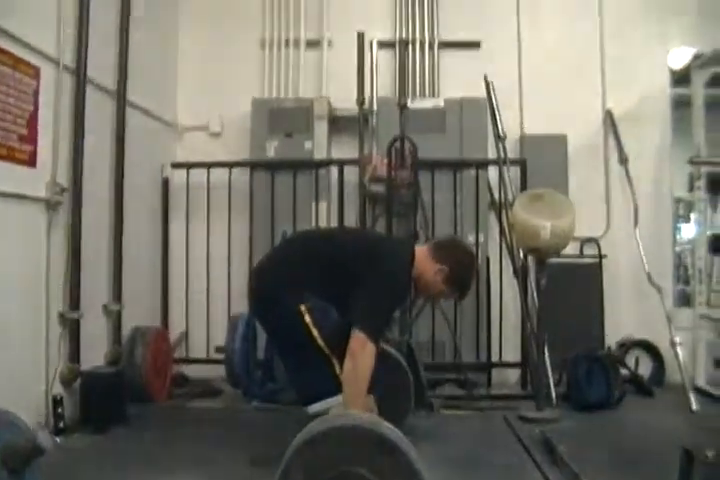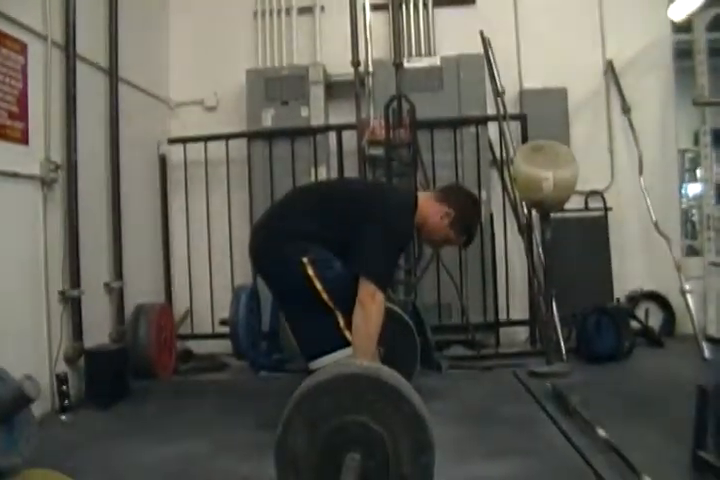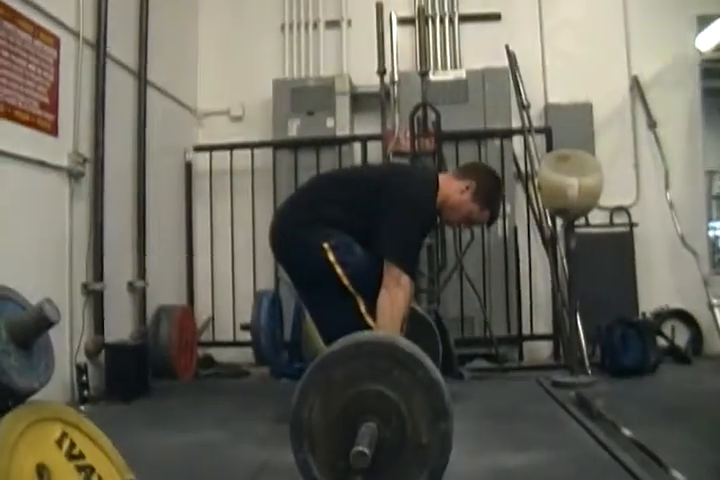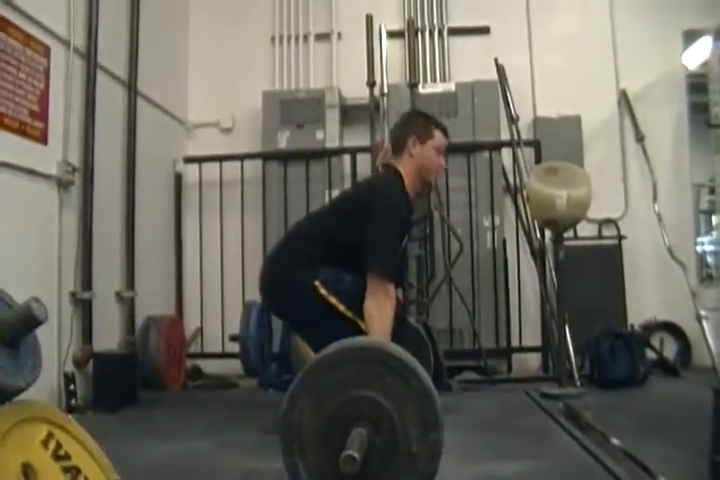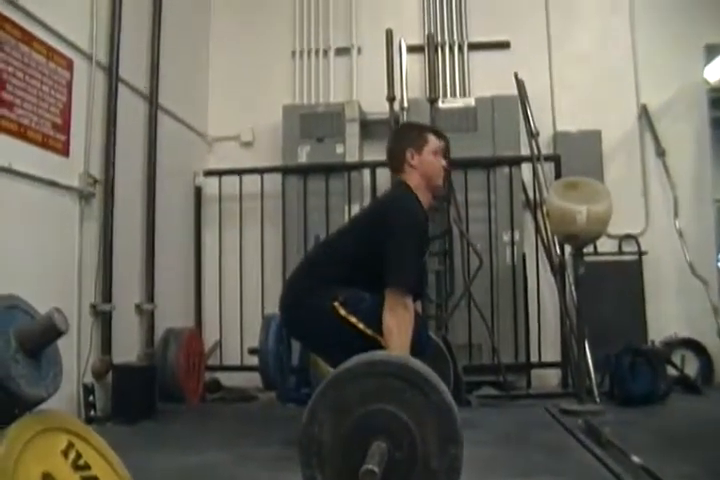
dt=1s
person 1, frame 1
left shoulder: (395, 259)
right shoulder: (392, 270)
left elbow: (360, 342)
right elbow: (360, 349)
left wrist: (362, 399)
left hip: (280, 283)
right hip: (281, 287)
right knee: (342, 387)
person 1, frame 2
left shoulder: (397, 207)
right shoulder: (393, 216)
right elbow: (370, 298)
left hip: (283, 239)
right hip: (282, 241)
right knee: (342, 341)
person 1, frame 3
left shoulder: (420, 191)
right shoulder: (415, 197)
left elbow: (401, 278)
right elbow: (394, 282)
left hip: (302, 228)
right hip: (304, 228)
right knee: (365, 331)
person 1, frame 4
left shoulder: (390, 194)
right shoulder: (388, 198)
left elbow: (387, 288)
right elbow: (379, 290)
left hip: (290, 275)
right hip: (296, 274)
person 1, frame 5
left shoulder: (404, 207)
right shoulder: (404, 212)
left elbow: (405, 300)
right elbow: (397, 304)
left hip: (310, 299)
right hip: (314, 299)
right knee: (411, 340)
